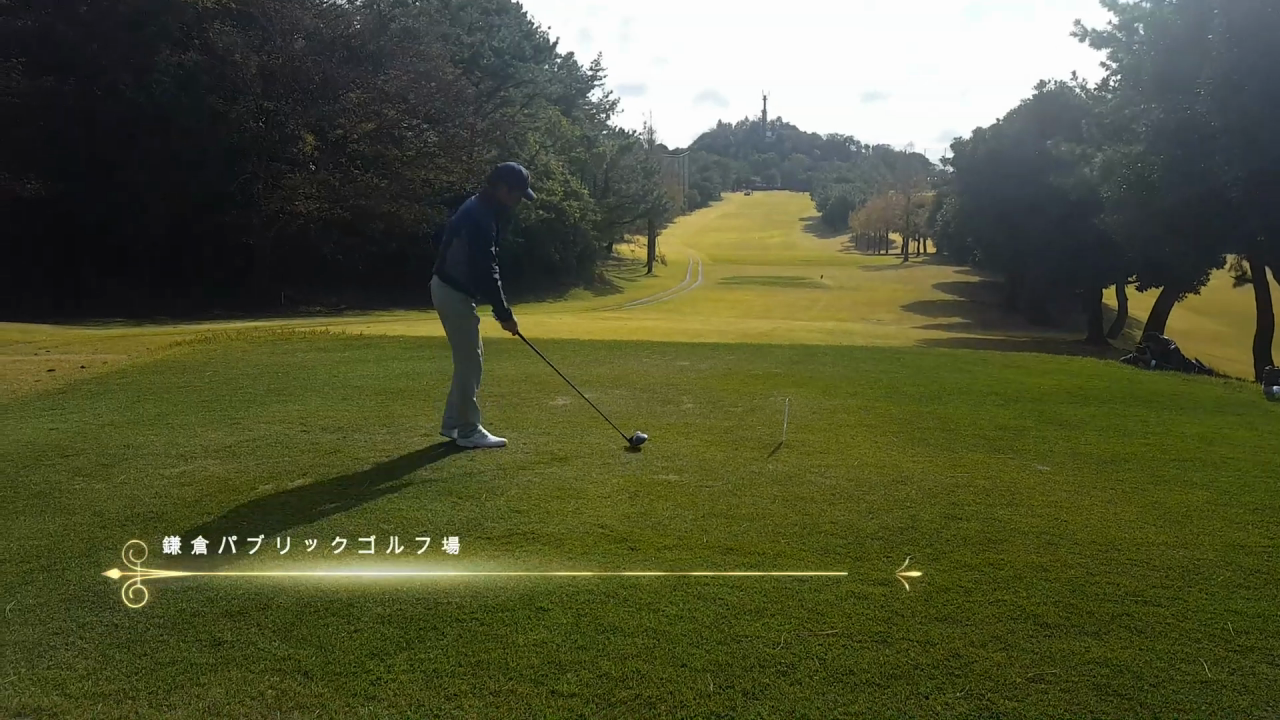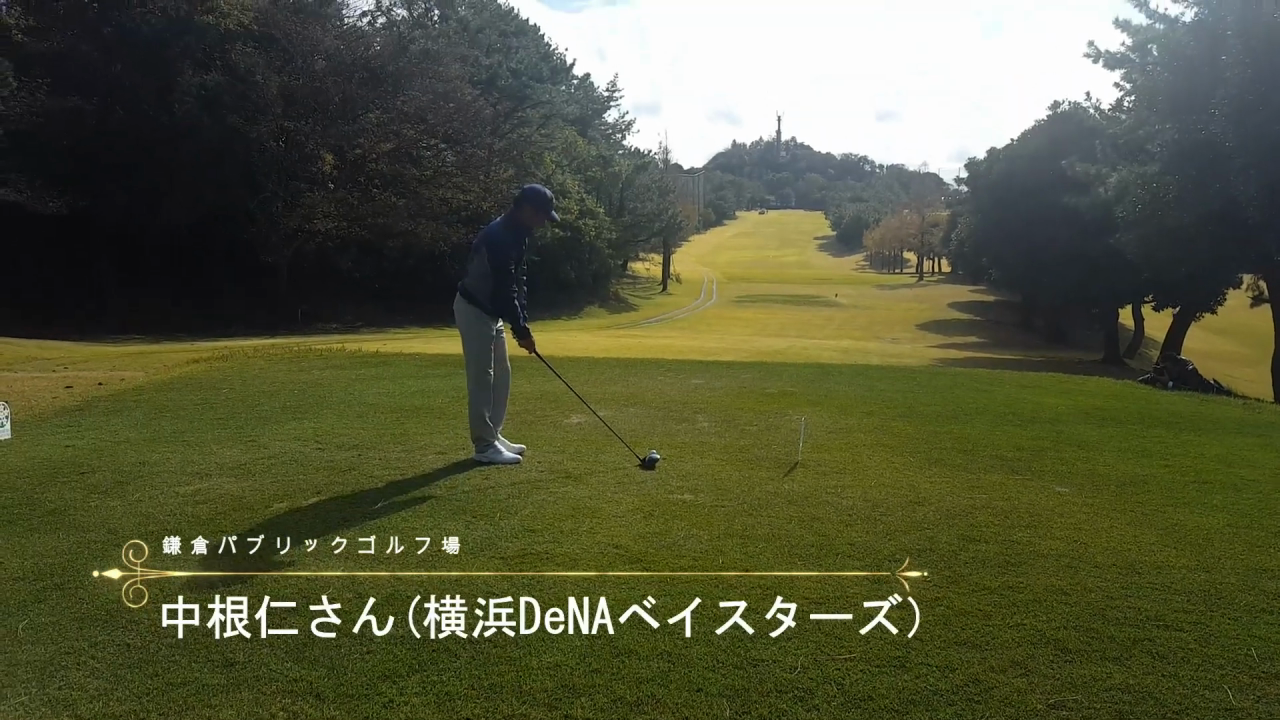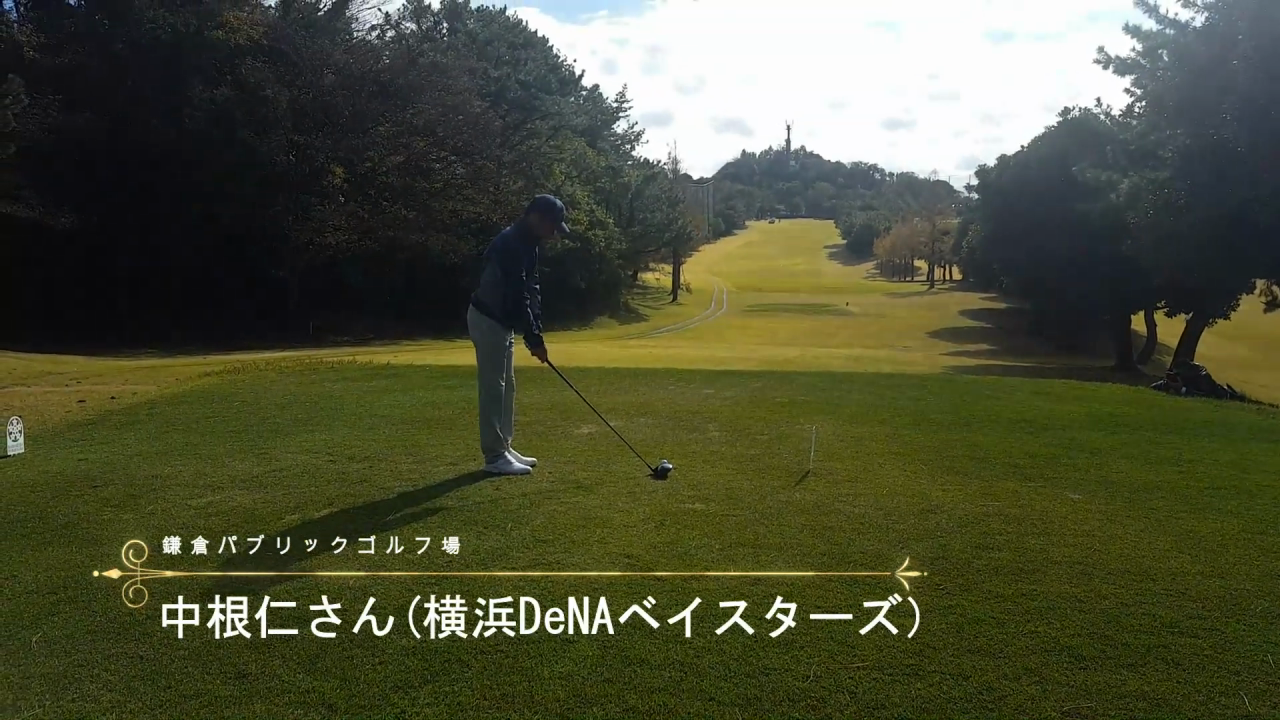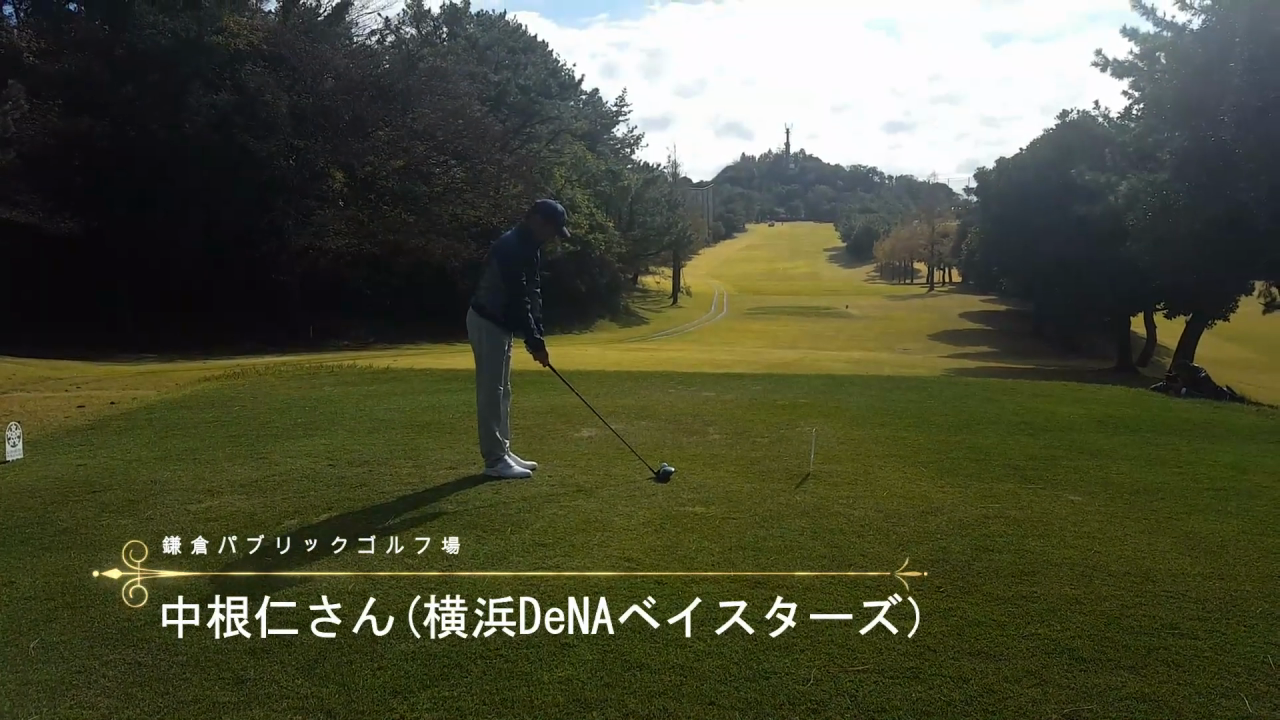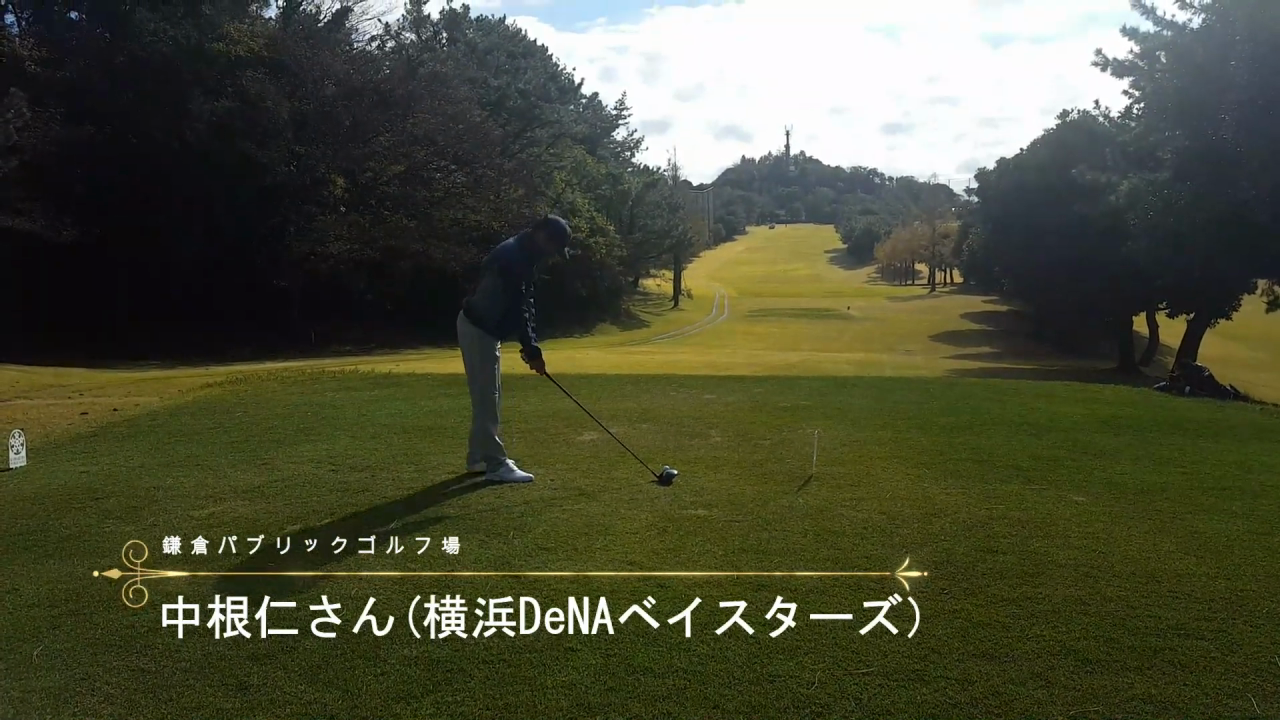
dt=1s
person 1, frame 1
left shoulder: (483, 210)
right shoulder: (479, 217)
left elbow: (485, 266)
right elbow: (485, 271)
left wrist: (500, 308)
right wrist: (503, 313)
left hip: (455, 289)
right hip: (454, 292)
left knee: (469, 359)
right knee: (470, 361)
left ankle: (454, 422)
right ankle: (467, 430)
person 1, frame 2
left shoulder: (517, 234)
right shoulder: (499, 237)
left elbow: (517, 282)
right elbow: (505, 288)
left wrist: (522, 323)
right wrist: (521, 329)
left hip: (490, 310)
right hip: (474, 309)
left knee: (500, 375)
right knee: (482, 377)
left ankle: (493, 436)
right ankle: (484, 445)
person 1, frame 3
left shoulder: (527, 243)
right shoulder: (510, 244)
left elbow: (531, 289)
right elbow: (517, 296)
left wrist: (536, 332)
right wrist: (533, 338)
left hip: (502, 321)
right hip: (488, 319)
left knee: (505, 387)
right knee: (493, 387)
left ankle: (504, 448)
right ankle: (494, 456)
person 1, frame 4
left shoulder: (529, 247)
right shoulder: (511, 248)
left elbow: (532, 293)
right elbow: (517, 299)
left wrist: (537, 335)
right wrist: (534, 340)
left hip: (501, 324)
right hip: (487, 322)
left knee: (501, 391)
right knee: (491, 391)
left ankle: (503, 452)
right ankle: (495, 460)
person 1, frame 5
left shoulder: (524, 256)
right shoulder: (512, 256)
left elbow: (525, 303)
right elbow: (516, 308)
left wrist: (529, 345)
right wrist: (532, 348)
left hip: (486, 328)
right hip: (477, 328)
left knee: (487, 395)
right knee: (486, 396)
left ankle: (479, 457)
right ankle: (495, 464)
